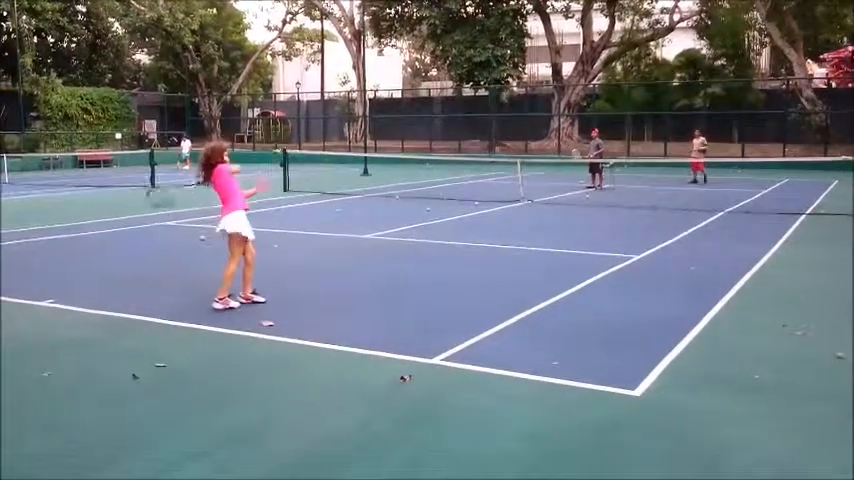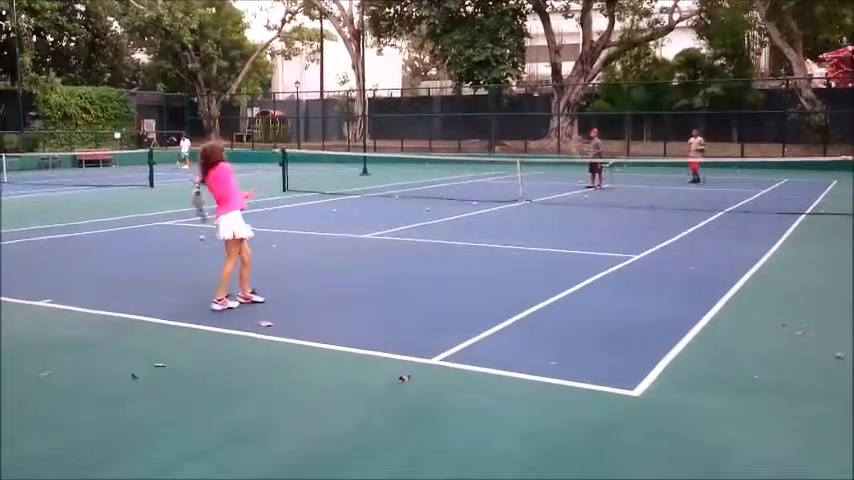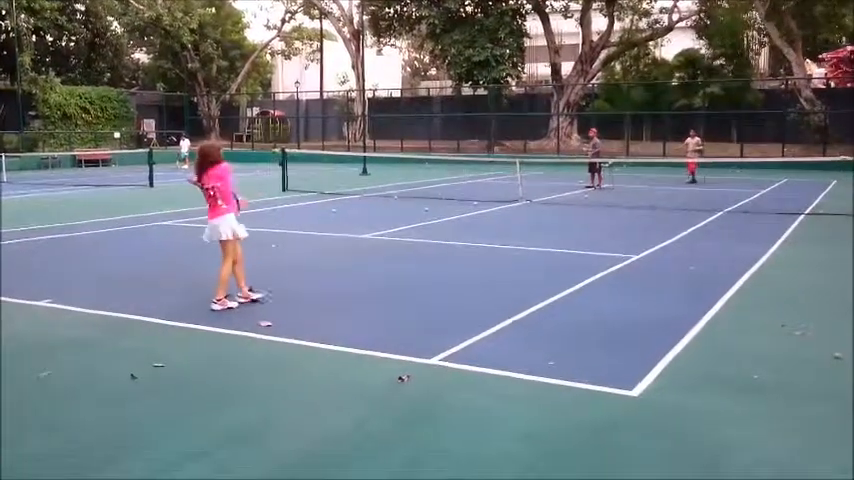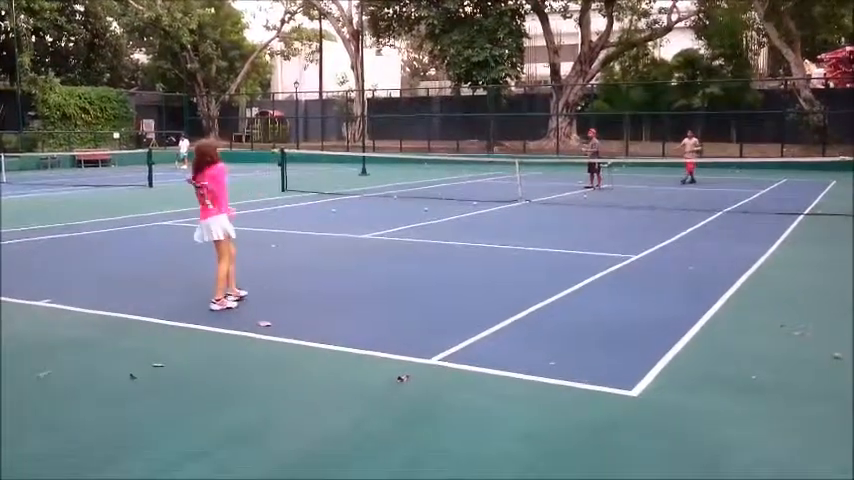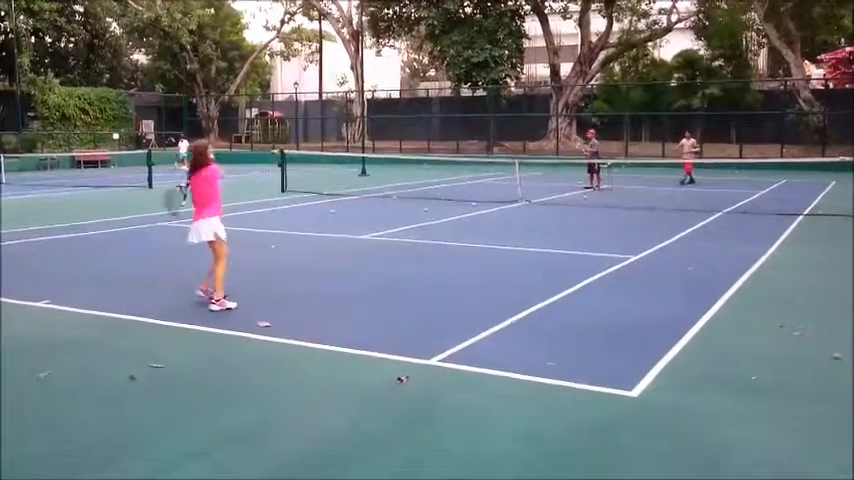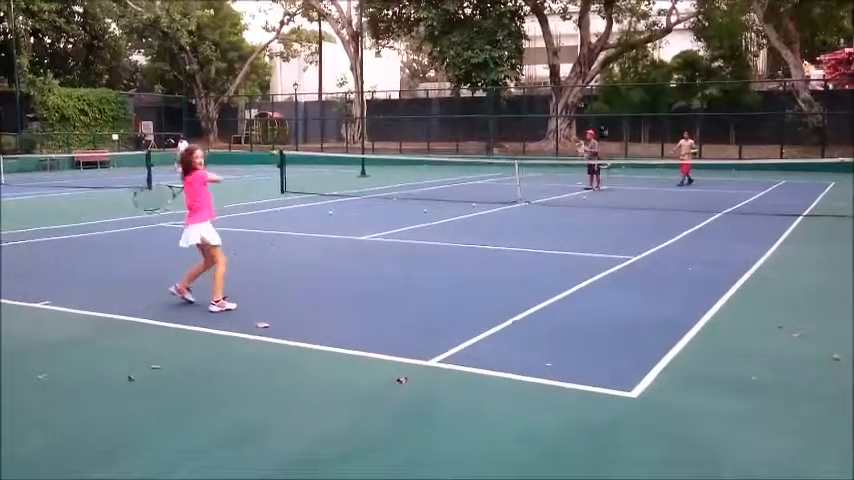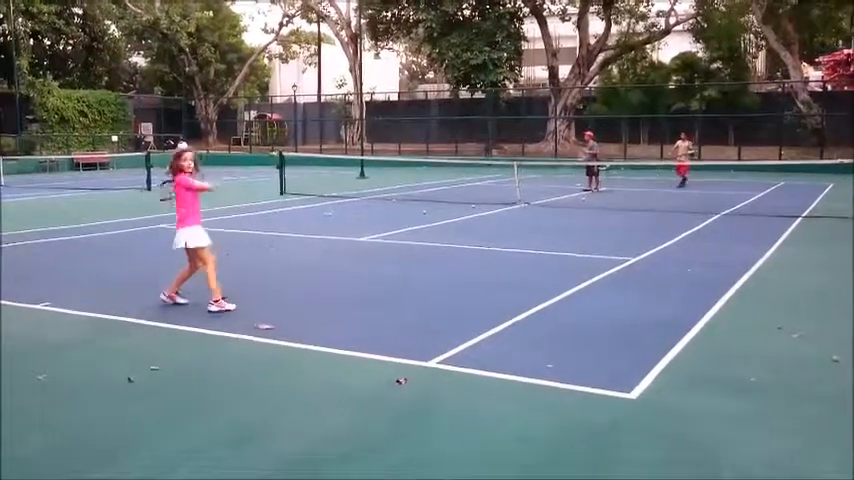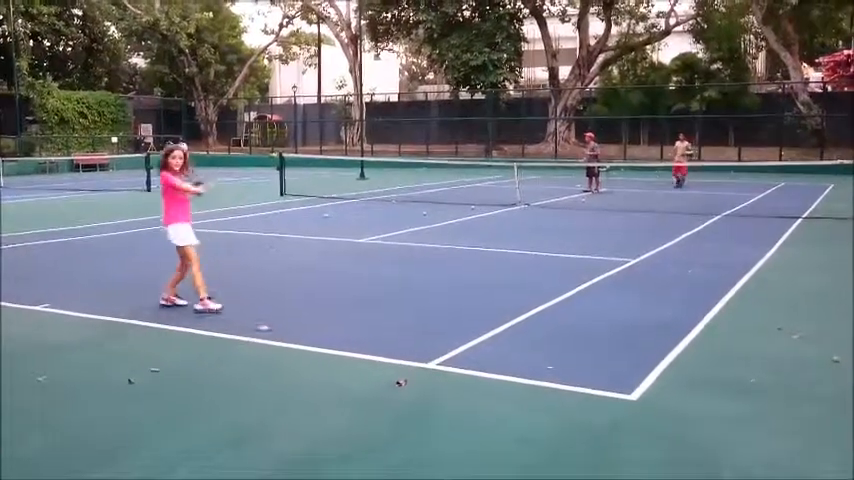
dt=0.1s
person 1, frame 1
left shoulder: (221, 174)
right shoulder: (221, 168)
right elbow: (236, 168)
left wrist: (254, 190)
left hip: (237, 216)
right hip: (234, 216)
left knee: (250, 256)
right knee: (235, 259)
left ankle: (247, 293)
right ankle: (221, 298)
person 1, frame 2
left shoulder: (208, 176)
right shoulder: (225, 167)
left wrist: (243, 195)
right wrist: (206, 182)
left hip: (226, 217)
right hip: (230, 217)
left knee: (246, 256)
right knee: (232, 259)
left ankle: (246, 293)
right ankle: (220, 299)
person 1, frame 3
left shoulder: (203, 177)
right shoulder: (224, 167)
left elbow: (211, 200)
left hip: (216, 219)
right hip: (225, 218)
left knee: (237, 256)
right knee: (229, 259)
left ankle: (244, 292)
right ankle: (219, 299)
person 1, frame 4
left shoulder: (198, 175)
right shoulder: (220, 167)
left elbow: (202, 200)
left hip: (208, 219)
right hip: (217, 218)
left knee: (230, 254)
right knee: (224, 258)
left ankle: (231, 290)
right ankle: (219, 299)
person 1, frame 5
left shoulder: (194, 176)
right shoulder: (213, 169)
left elbow: (197, 201)
right elbow: (220, 175)
left hip: (200, 221)
right hip: (209, 220)
left knee: (222, 255)
right knee: (221, 259)
left ankle: (206, 287)
right ankle: (217, 300)
person 1, frame 6
left shoulder: (191, 178)
right shoulder: (198, 175)
right elbow: (218, 178)
right wrist: (206, 174)
left hip: (199, 225)
right hip: (200, 225)
left knee: (210, 261)
right knee: (220, 261)
left ankle: (181, 286)
right ankle: (218, 301)
person 1, frame 7
left shoulder: (186, 180)
right shoulder: (181, 179)
right elbow: (206, 187)
right wrist: (207, 186)
left hip: (190, 227)
right hip: (189, 228)
left knee: (194, 265)
right knee: (210, 262)
left ankle: (170, 293)
right ankle: (216, 301)
person 1, frame 8
left shoulder: (178, 177)
right shoulder: (166, 175)
right elbow: (186, 188)
right wrist: (199, 189)
left hip: (183, 224)
right hip: (176, 225)
left knee: (185, 263)
right knee: (193, 261)
left ankle: (168, 296)
right ankle: (203, 299)
